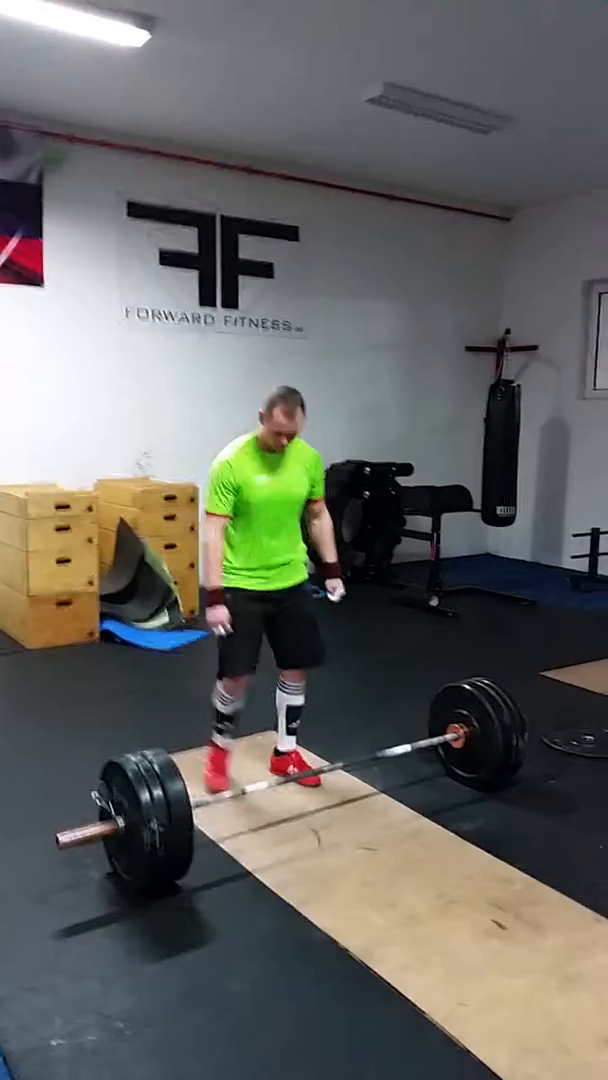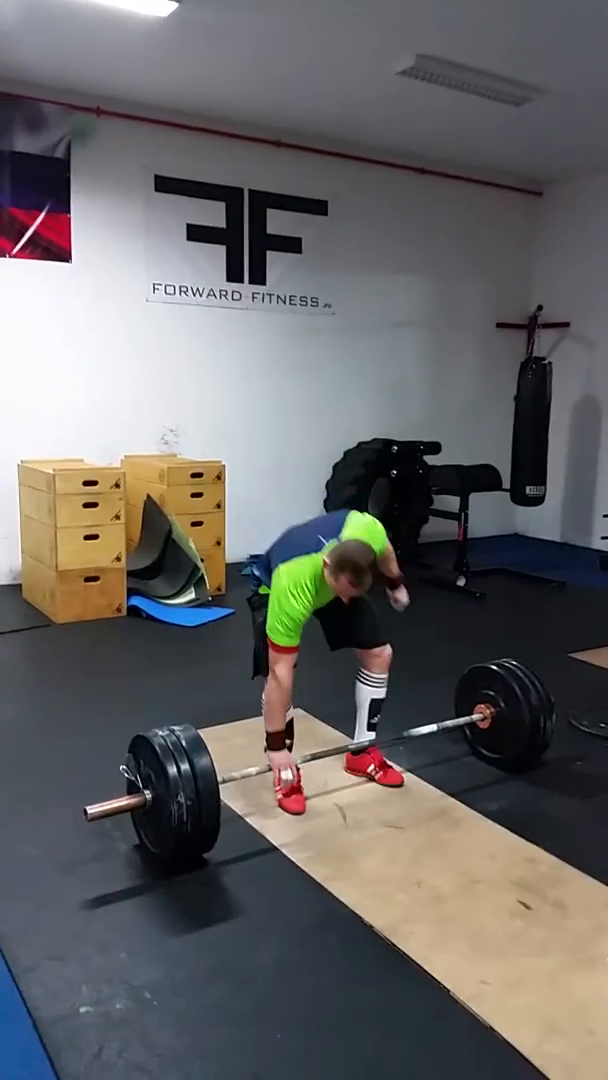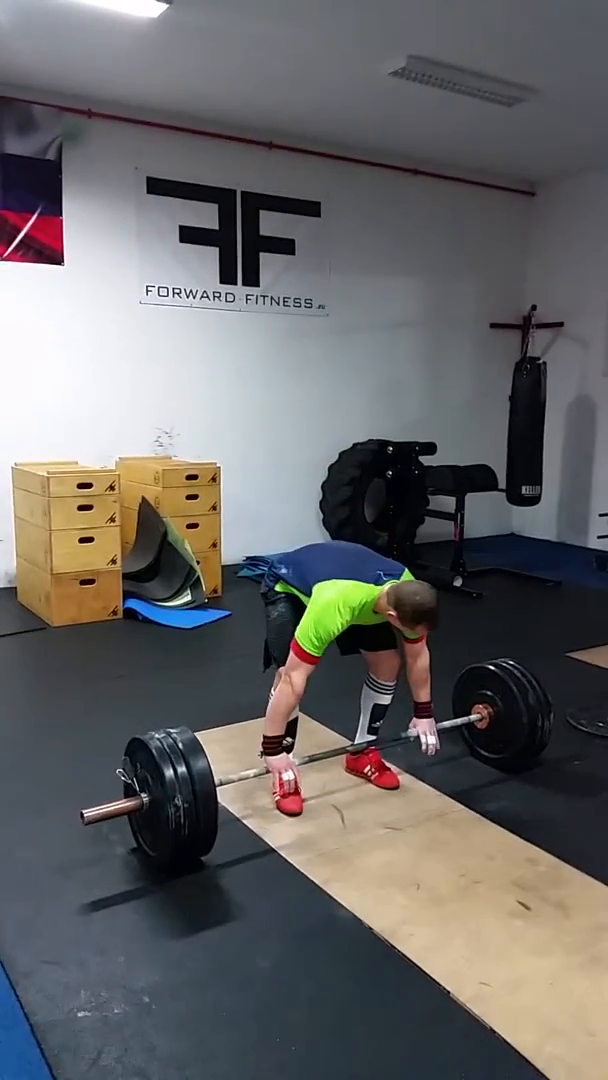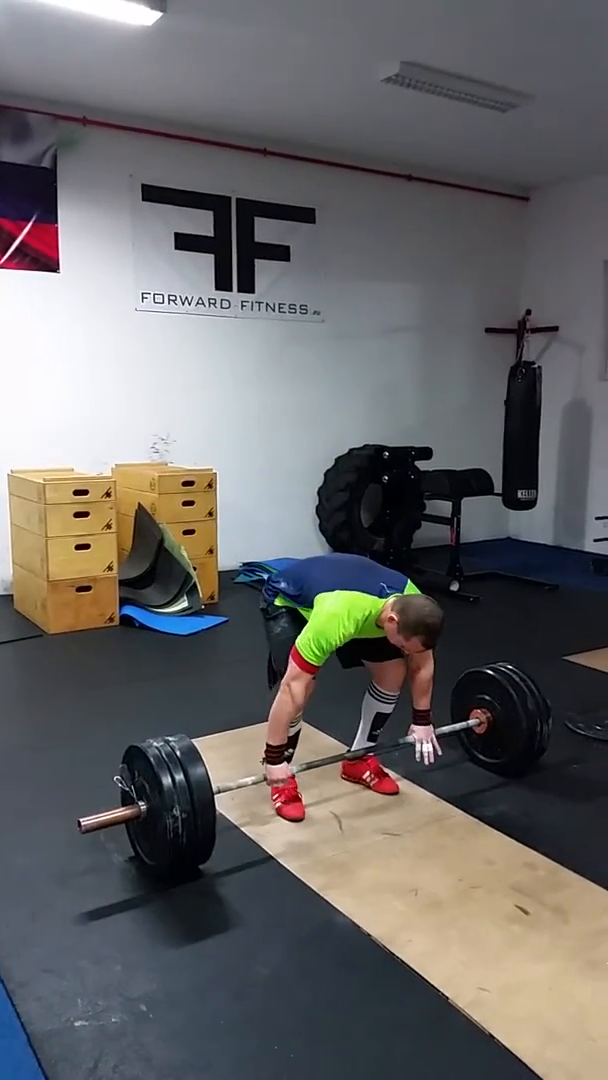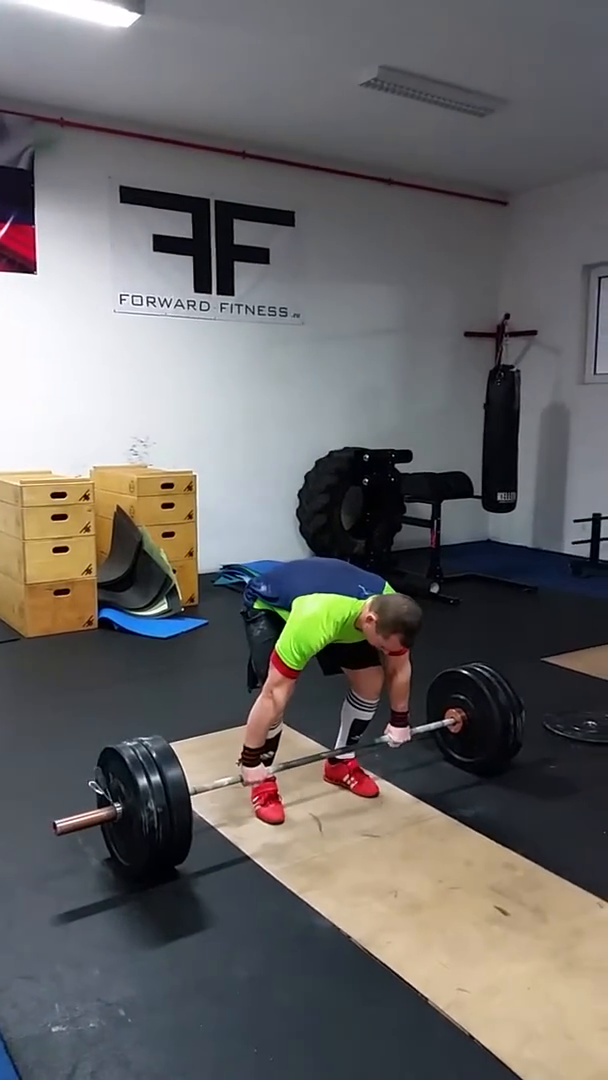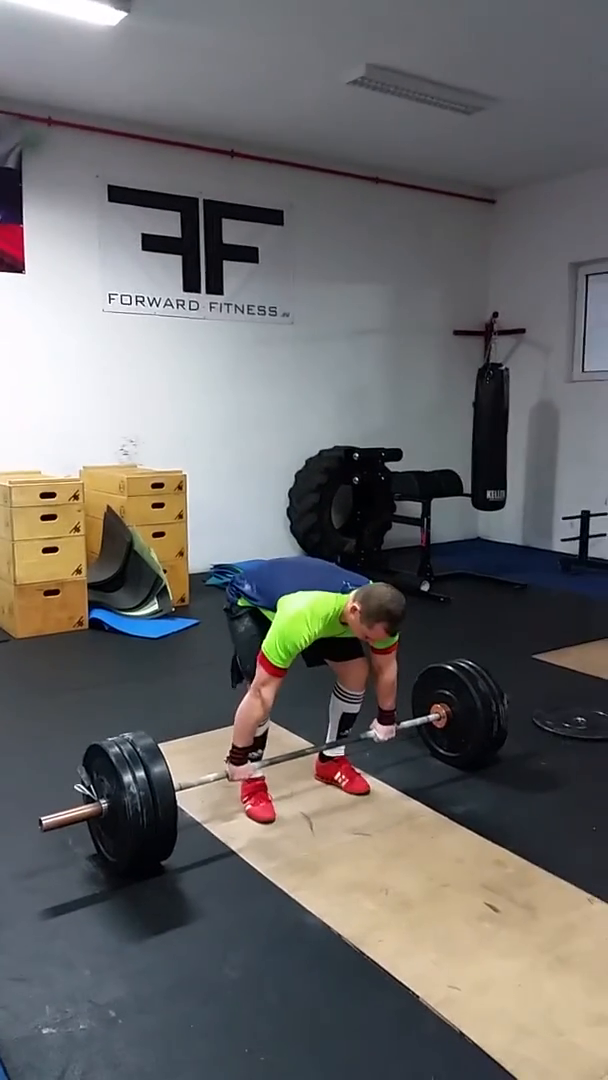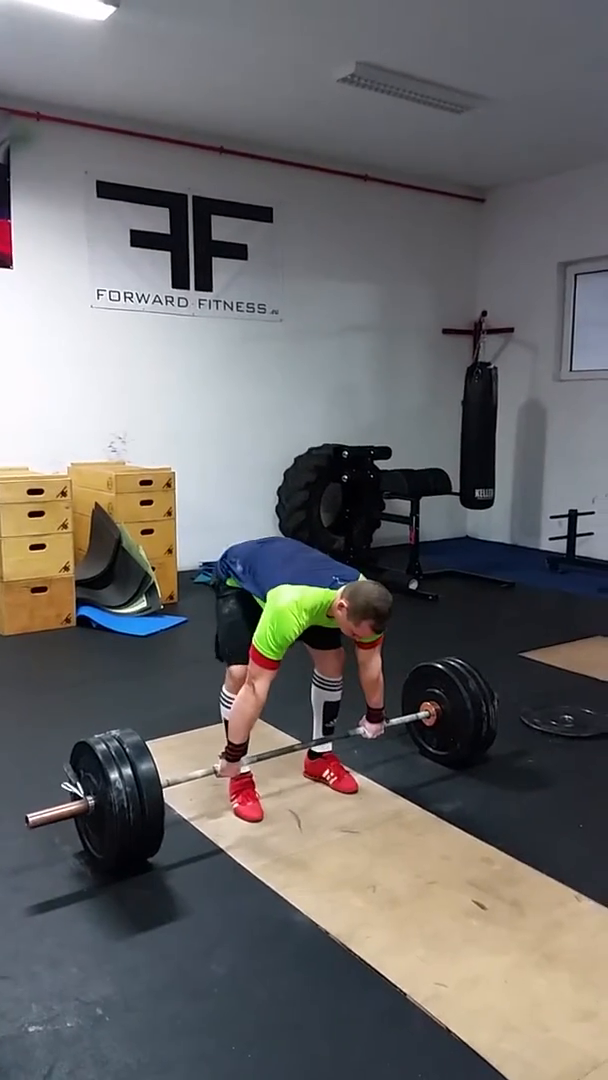
dt=0.7s
person 1, frame 1
left shoulder: (309, 458)
right shoulder: (231, 463)
left elbow: (317, 515)
right elbow: (213, 533)
left wrist: (332, 568)
right wrist: (215, 598)
left hip: (291, 584)
right hip: (239, 586)
left knee: (295, 671)
right knee: (236, 675)
left ankle: (286, 751)
right ankle: (220, 745)
person 1, frame 2
left shoulder: (367, 531)
right shoulder: (291, 588)
right elbow: (280, 674)
left wrist: (395, 583)
right wrist: (276, 745)
left hip: (339, 581)
right hip: (273, 589)
left knee: (379, 654)
right knee: (279, 677)
left ankle: (363, 752)
right ankle: (288, 772)
person 1, frame 3
left shoulder: (409, 595)
right shoulder: (334, 605)
left elbow: (417, 657)
right elbow: (294, 678)
left wrist: (423, 713)
right wrist: (272, 749)
right hip: (287, 585)
left knee: (388, 662)
right knee: (288, 671)
left ankle: (362, 753)
right ankle: (284, 770)
person 1, frame 4
left shoulder: (412, 608)
right shoulder: (337, 616)
left elbow: (422, 665)
right elbow: (292, 687)
left wrist: (422, 720)
right wrist: (273, 759)
right hip: (287, 600)
left knee: (393, 671)
right knee: (302, 689)
left ankle: (360, 760)
right ankle: (282, 778)
person 1, frame 5
left shoulder: (392, 611)
right shoulder: (314, 620)
left elbow: (399, 669)
right elbow: (274, 693)
left wrist: (399, 720)
right wrist: (250, 760)
right hip: (268, 605)
left knee: (371, 679)
right knee: (280, 690)
left ankle: (340, 763)
right ankle: (262, 781)
person 1, frame 6
left shoulder: (377, 609)
right shoulder: (300, 616)
left elbow: (385, 667)
right elbow: (262, 692)
left wrist: (386, 718)
right wrist: (237, 758)
right hip: (250, 601)
left knee: (356, 671)
right knee: (264, 687)
left ankle: (331, 760)
right ankle: (252, 780)
person 1, frame 7
left shoulder: (365, 601)
right shoulder: (289, 608)
left elbow: (370, 665)
right elbow: (256, 687)
left wrist: (375, 716)
right wrist: (231, 756)
left hip: (289, 562)
right hip: (239, 577)
left knee: (331, 661)
right knee: (240, 673)
left ankle: (320, 757)
right ankle: (239, 776)
